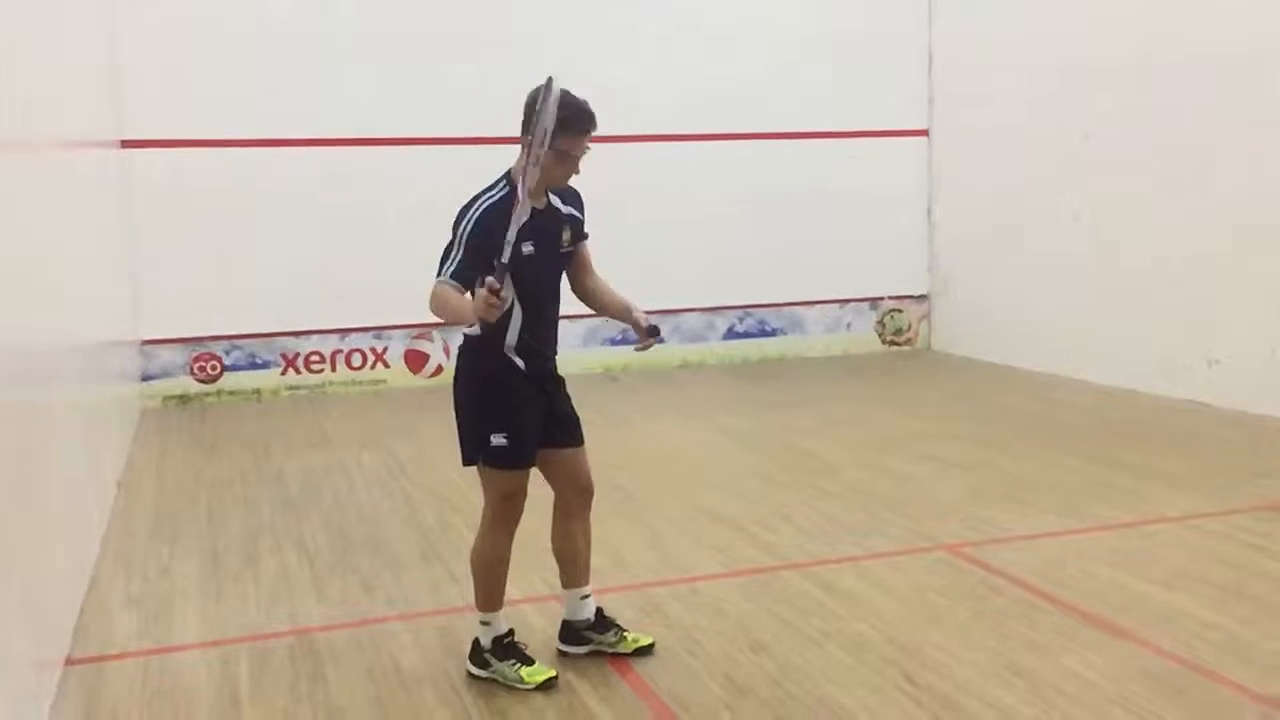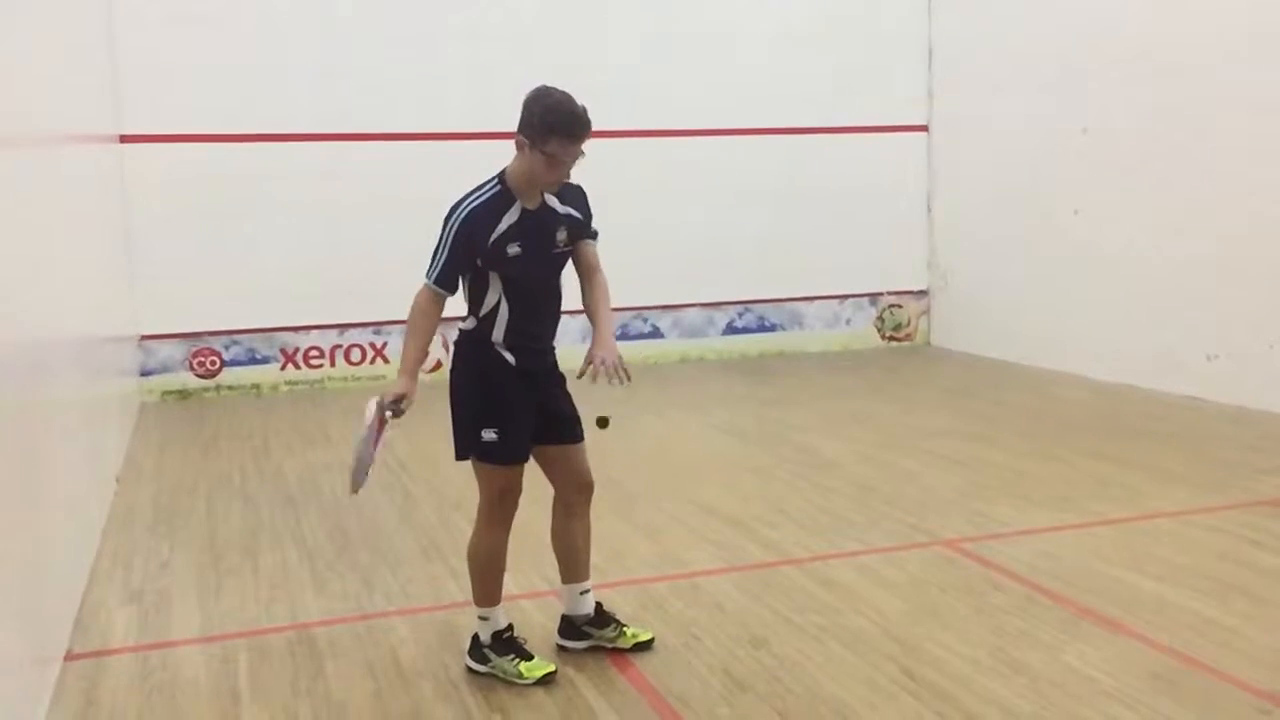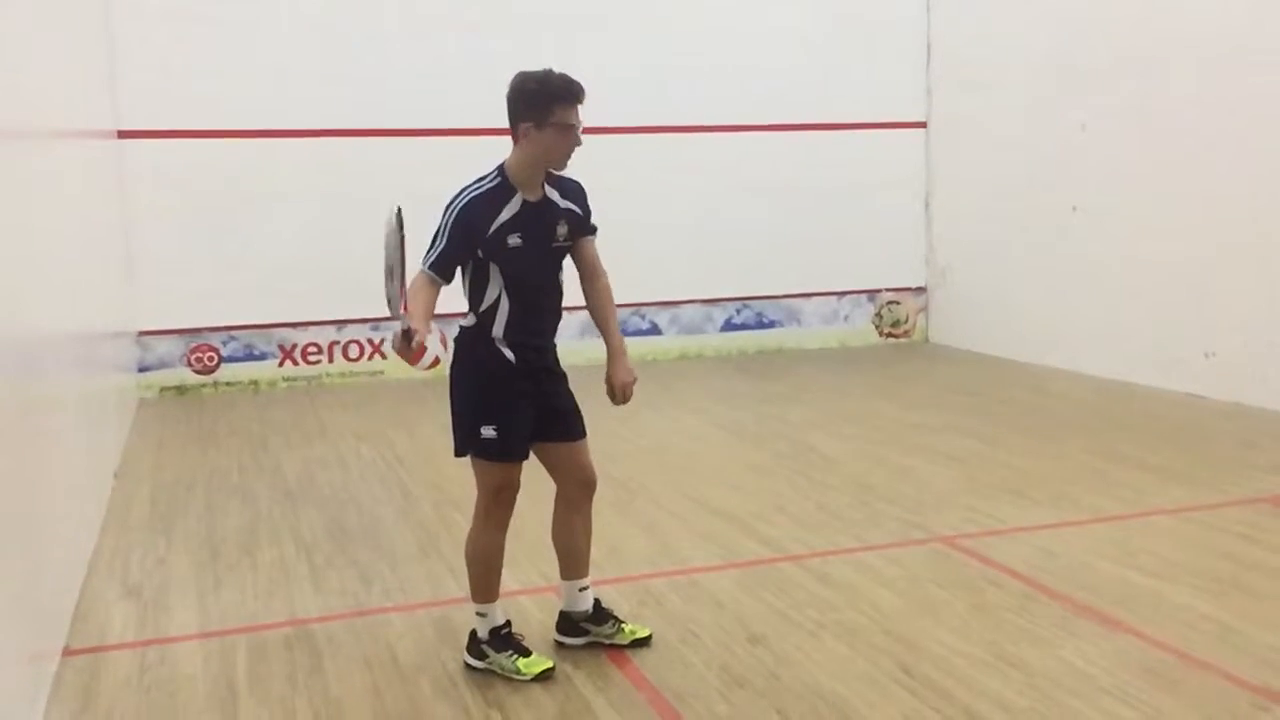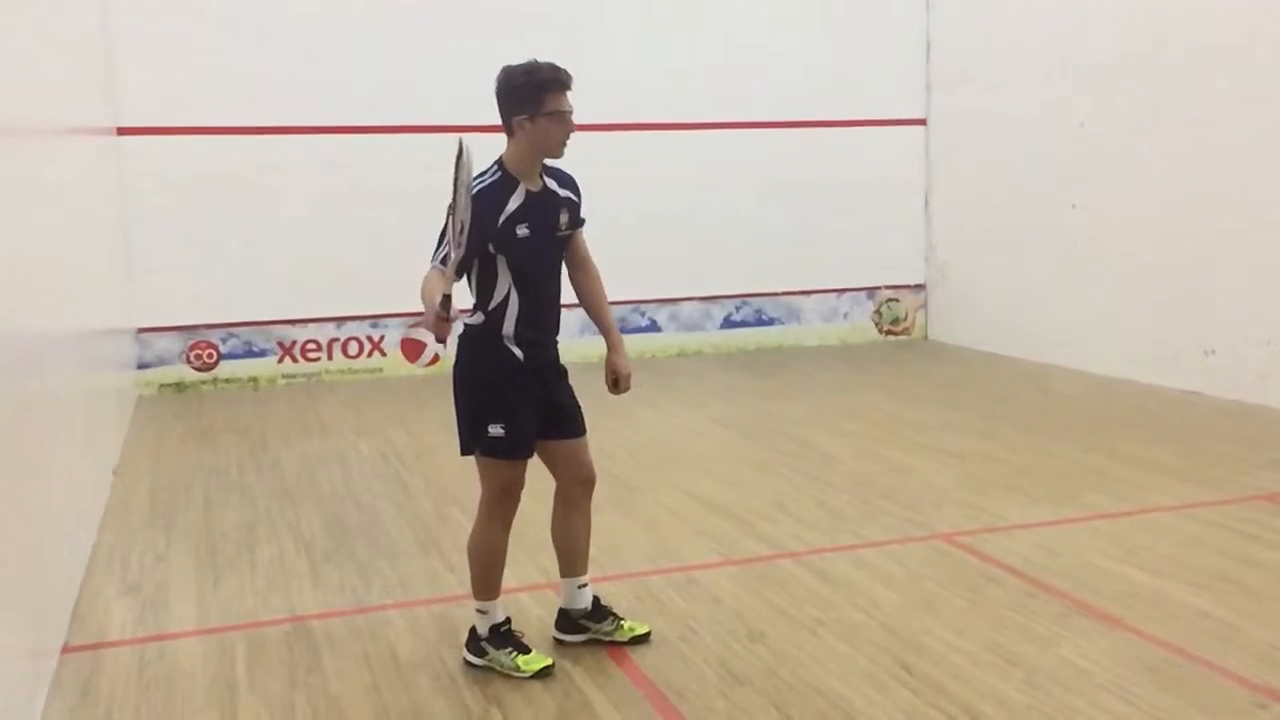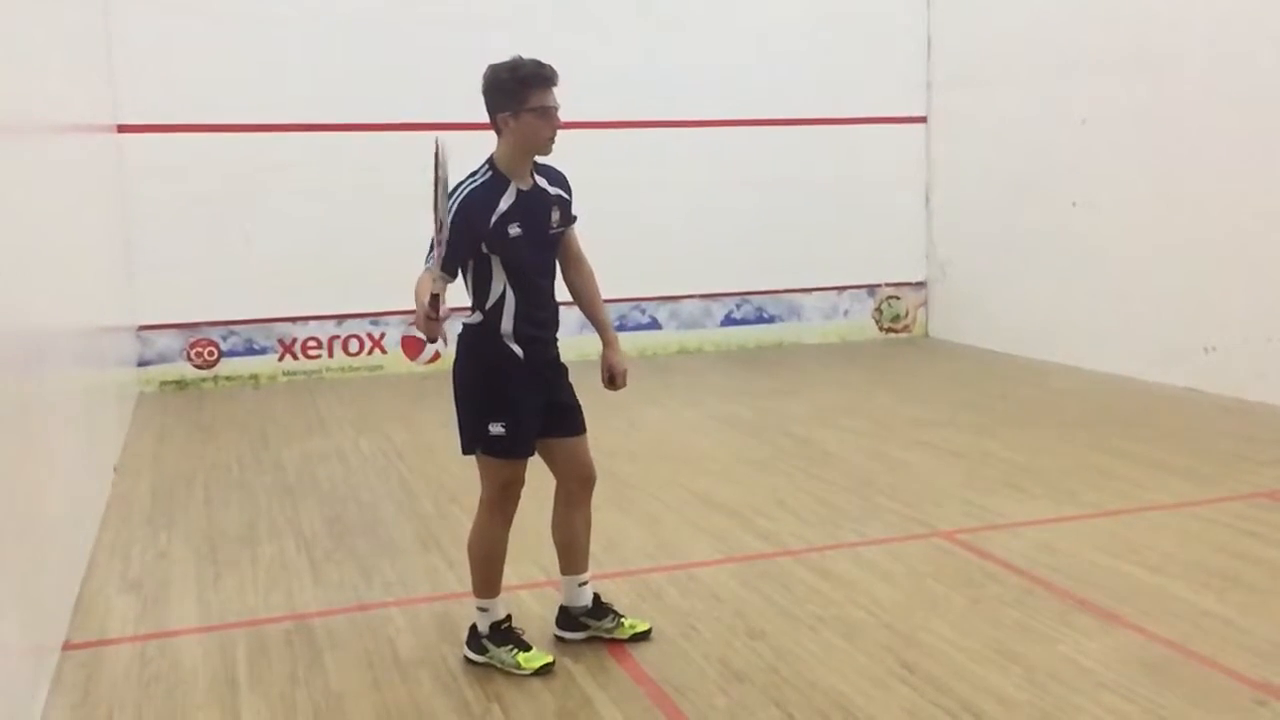
dt=0.5s
person 1, frame 1
left shoulder: (569, 204)
right shoulder: (486, 214)
left elbow: (584, 278)
right elbow: (442, 292)
left wrist: (628, 310)
right wrist: (471, 310)
left hip: (542, 372)
right hip: (494, 379)
left knee: (577, 488)
right knee: (505, 506)
left ankle: (581, 619)
right ankle: (490, 644)
person 1, frame 2
left shoulder: (571, 201)
right shoulder: (475, 215)
left elbow: (591, 274)
right elbow: (432, 296)
left wrist: (604, 336)
right wrist: (408, 374)
left hip: (541, 367)
right hip: (489, 373)
left knee: (577, 484)
right knee: (500, 502)
left ankle: (581, 615)
right ankle: (490, 639)
person 1, frame 3
left shoulder: (570, 196)
right shoulder: (475, 205)
left elbow: (592, 274)
right elbow: (428, 278)
left wrist: (617, 354)
right wrist: (415, 324)
left hip: (543, 364)
right hip: (489, 369)
left knee: (579, 480)
right knee: (498, 499)
left ankle: (579, 611)
right ankle: (488, 635)
person 1, frame 4
left shoulder: (563, 188)
right shoulder: (481, 198)
left elbow: (581, 267)
right elbow: (440, 272)
left wrist: (614, 343)
right wrist: (438, 306)
left hip: (543, 360)
right hip: (493, 367)
left knee: (578, 478)
right knee: (501, 496)
left ankle: (578, 608)
right ankle: (487, 632)
person 1, frame 5
left shoulder: (554, 185)
right shoulder: (472, 198)
left elbow: (573, 262)
right elbow: (436, 272)
left wrist: (608, 339)
right wrist: (429, 305)
left hip: (543, 359)
right hip: (493, 366)
left knee: (578, 476)
right knee: (501, 495)
left ankle: (579, 605)
right ankle: (488, 630)
